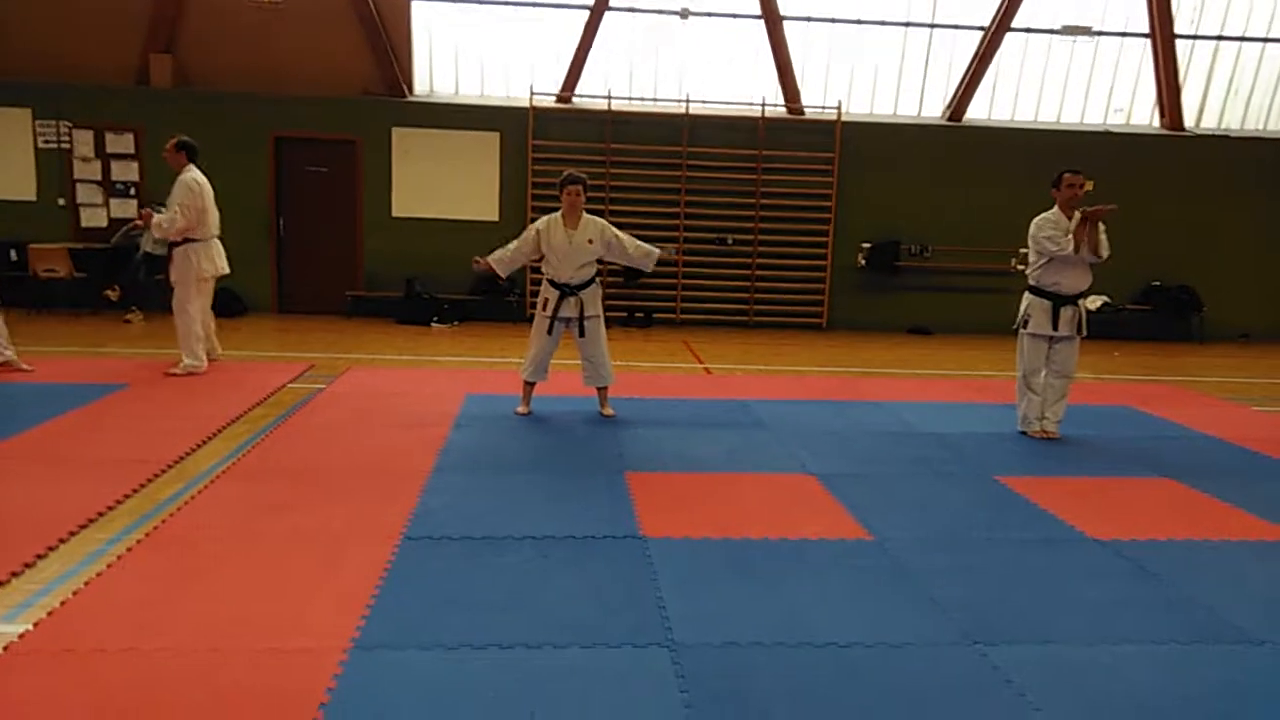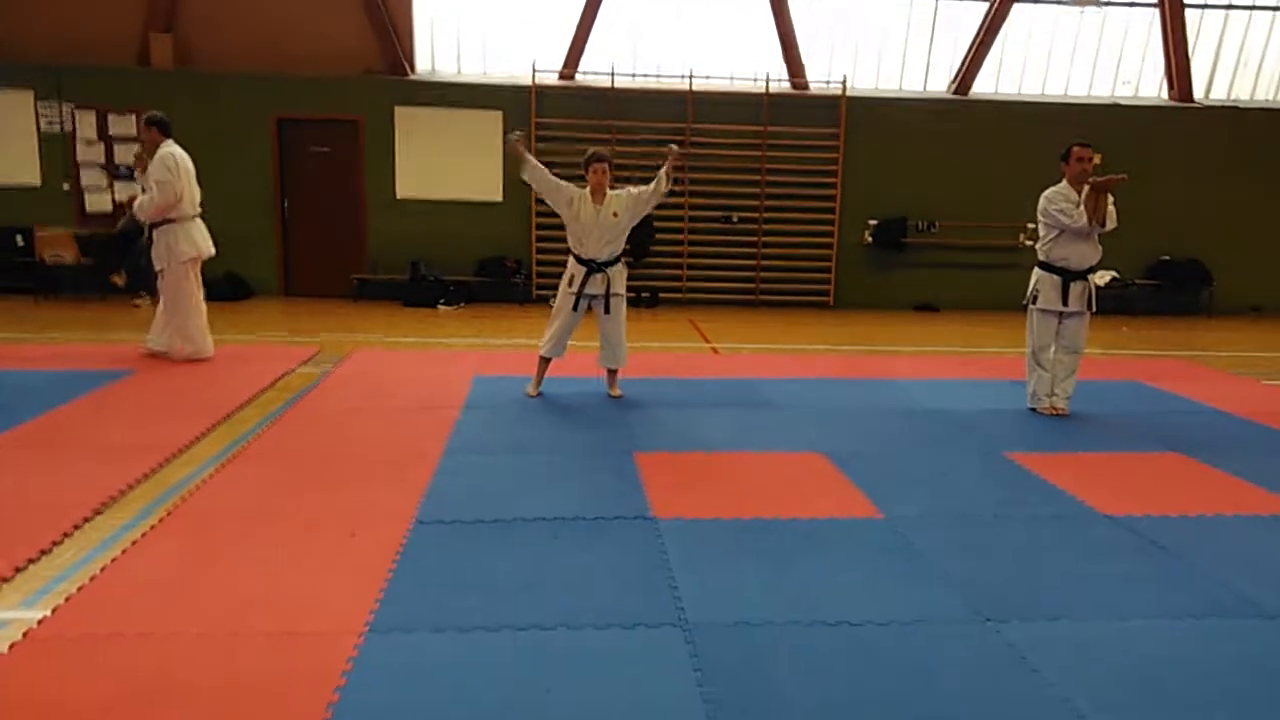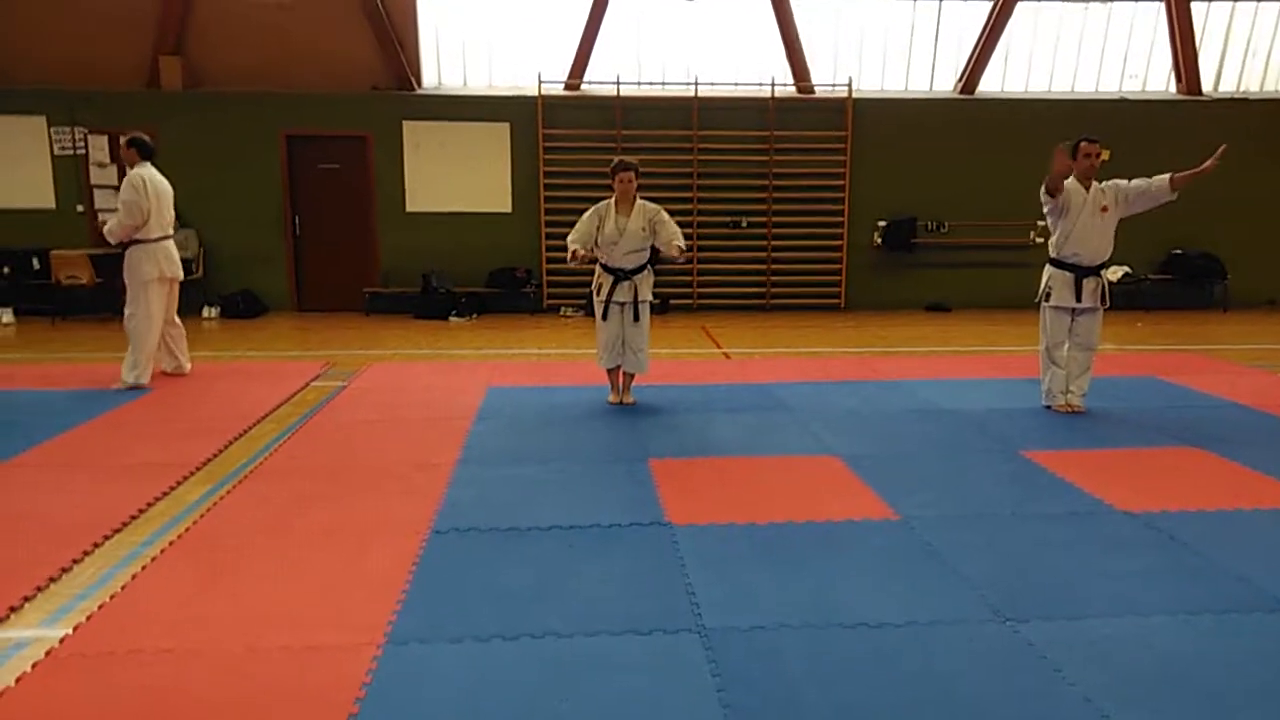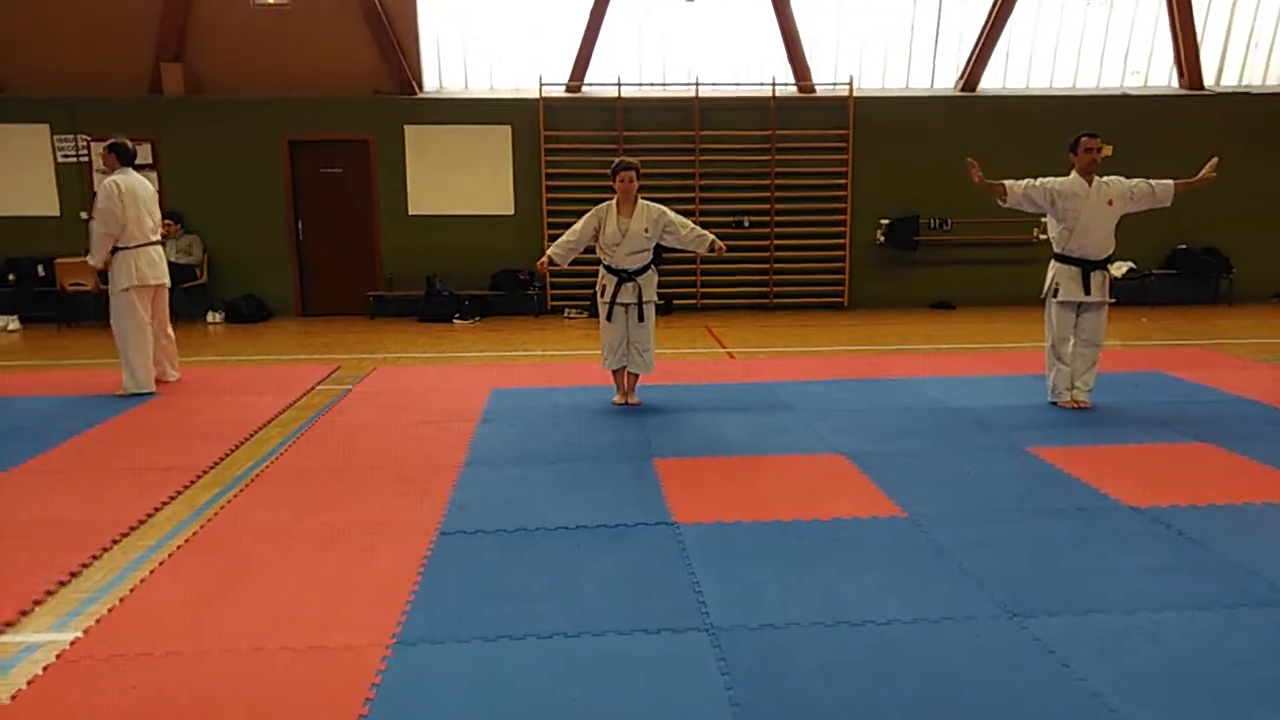
dt=0.7s
person 1, frame 1
left shoulder: (1091, 224)
right shoulder: (1042, 223)
left elbow: (1095, 255)
right elbow: (1068, 251)
left wrist: (1093, 223)
right wrist: (1083, 222)
left hip: (1071, 308)
right hip: (1040, 305)
left knee: (1062, 370)
right knee: (1032, 368)
left ankle: (1050, 422)
right ankle: (1031, 422)
person 1, frame 2
left shoulder: (1096, 197)
right shoulder: (1051, 197)
left elbow: (1102, 225)
right elbow: (1080, 223)
left wrist: (1102, 192)
right wrist: (1094, 192)
left hip: (1081, 284)
right hip: (1050, 281)
left knee: (1071, 347)
right knee: (1041, 345)
left ankle: (1059, 398)
right ankle: (1040, 398)
person 1, frame 3
left shoulder: (1114, 193)
right shoulder: (1062, 190)
left elbow: (1157, 187)
right elbow: (1052, 190)
left wrist: (1199, 171)
right wrist: (1056, 174)
left hip: (1091, 280)
right hip: (1060, 278)
left knee: (1084, 344)
right knee: (1054, 342)
left ankle: (1074, 395)
right ankle: (1054, 396)
person 1, frame 4
left shoulder: (1117, 188)
right shoulder: (1056, 188)
left elbow: (1157, 189)
right elbow: (1019, 190)
left wrist: (1196, 180)
right wrist: (984, 184)
left hip: (1097, 275)
right hip: (1066, 274)
left knee: (1090, 340)
right knee: (1061, 339)
left ankle: (1081, 391)
right ankle: (1061, 392)
person 2, frame 1
left shoulder: (598, 227)
right shoulder: (545, 226)
left elbow: (627, 247)
right elbow: (519, 249)
left wrist: (656, 255)
right wrist: (488, 263)
left hip: (586, 297)
right hip: (553, 295)
left knee: (595, 351)
right knee: (539, 350)
left ankle: (604, 403)
right ankle: (525, 401)
person 2, frame 2
left shoulder: (626, 200)
right shoulder: (571, 199)
left elbow: (655, 191)
right elbow: (543, 180)
left wrist: (669, 164)
right wrist: (522, 153)
left hip: (611, 276)
right hip: (579, 273)
left knee: (613, 333)
right knee: (559, 327)
left ankle: (612, 383)
right ankle: (537, 381)
person 2, frame 3
left shoulder: (652, 212)
right shoulder: (599, 212)
left elbow: (671, 234)
right elbow: (577, 236)
left wrist: (675, 249)
right wrist: (578, 252)
left hip: (637, 283)
right hip: (607, 282)
left knee: (635, 339)
right knee: (609, 338)
left ankle: (627, 389)
right ankle: (614, 389)
person 2, frame 4
left shoulder: (655, 213)
right shoulder: (601, 213)
left elbow: (684, 230)
right elbow: (575, 237)
left wrist: (712, 241)
right wrist: (549, 256)
left hip: (641, 284)
right hip: (611, 283)
left knee: (640, 339)
right knee: (613, 339)
left ankle: (632, 389)
right ankle: (619, 389)
person 3, frame 1
left shoulder: (187, 181)
right shoulder: (193, 178)
left elbow: (183, 221)
left wrist: (155, 220)
right wrist: (158, 218)
left hip: (194, 252)
right hip: (201, 250)
left knee: (188, 307)
right knee: (200, 306)
left ankle: (193, 362)
right ankle: (209, 349)
person 3, frame 2
left shoulder: (164, 156)
right shoulder: (176, 154)
left elbow: (163, 199)
left wrist: (137, 205)
right wrist: (146, 173)
left hip: (176, 234)
right hip: (183, 231)
left knee: (184, 295)
right knee: (172, 292)
left ankle: (199, 348)
right ankle: (162, 344)
person 3, frame 3
left shoulder: (135, 178)
right shoulder: (160, 178)
left elbow: (130, 219)
left wrist: (109, 229)
left hip: (145, 254)
right hip: (164, 250)
left knee: (141, 316)
right knee: (167, 314)
left ankle: (136, 376)
right ankle: (177, 363)
person 3, frame 4
left shoulder: (112, 185)
right shoulder: (145, 184)
left elbow: (106, 228)
left wrist: (97, 259)
left hip: (129, 261)
right hip: (153, 256)
left knee: (132, 324)
right knee: (158, 320)
left ankle: (140, 382)
right ankle: (166, 371)
